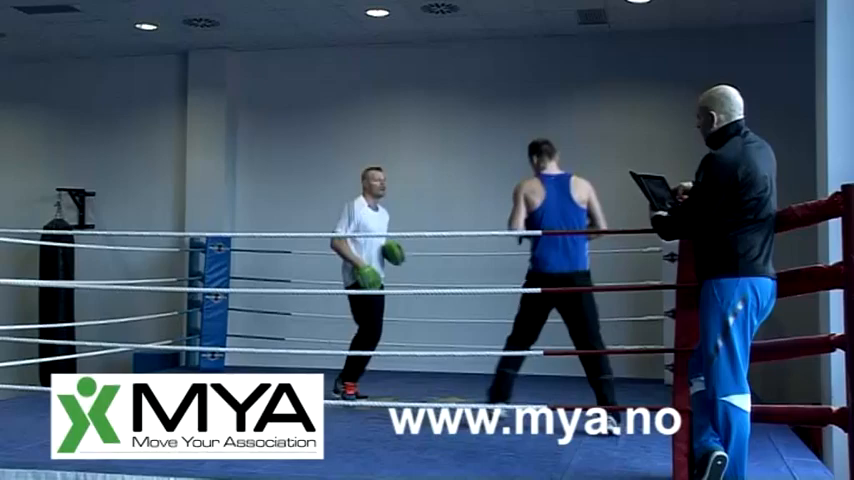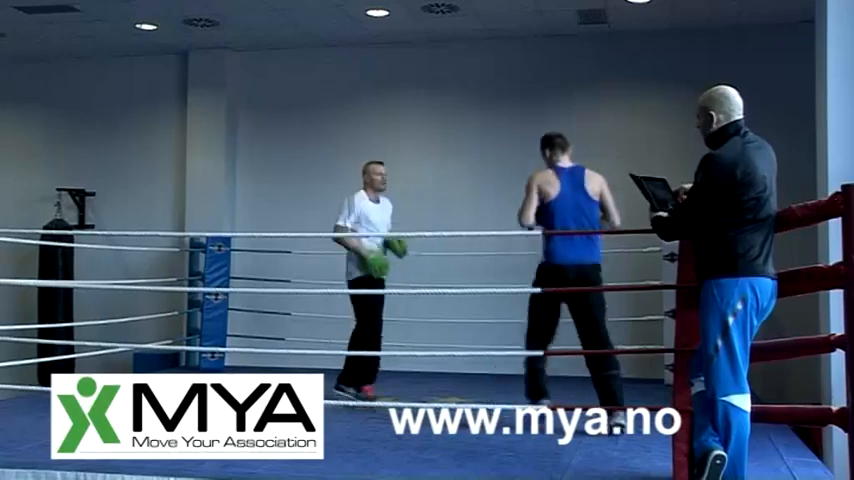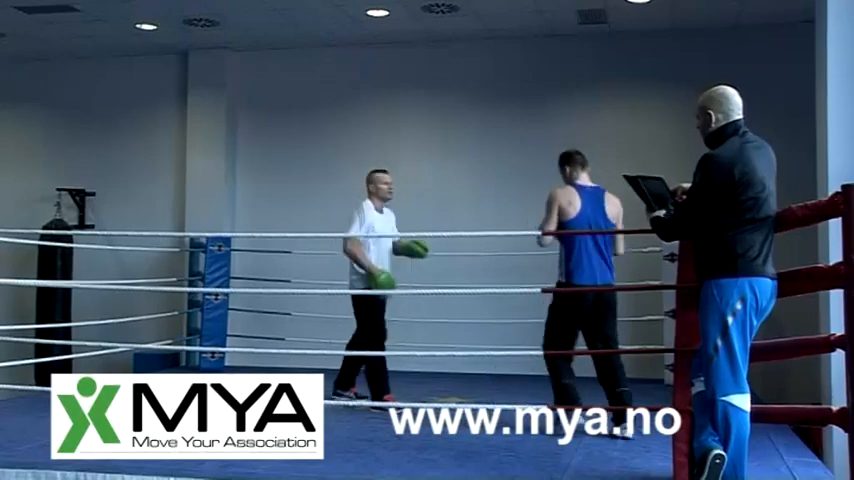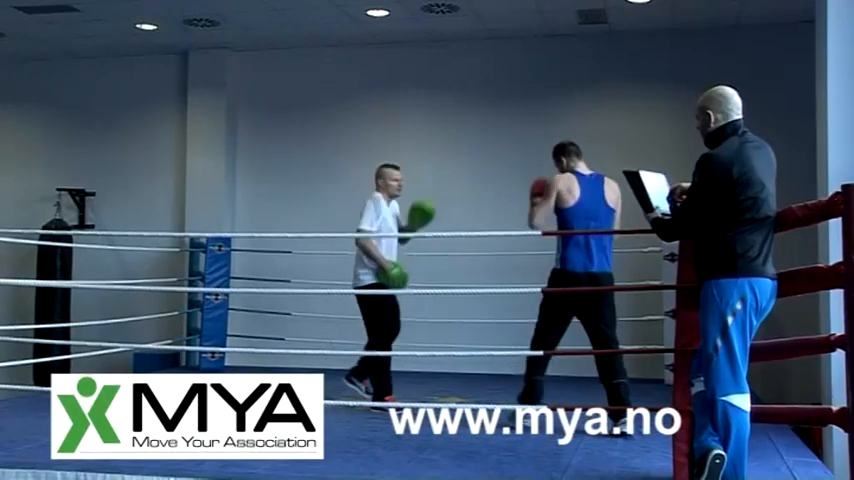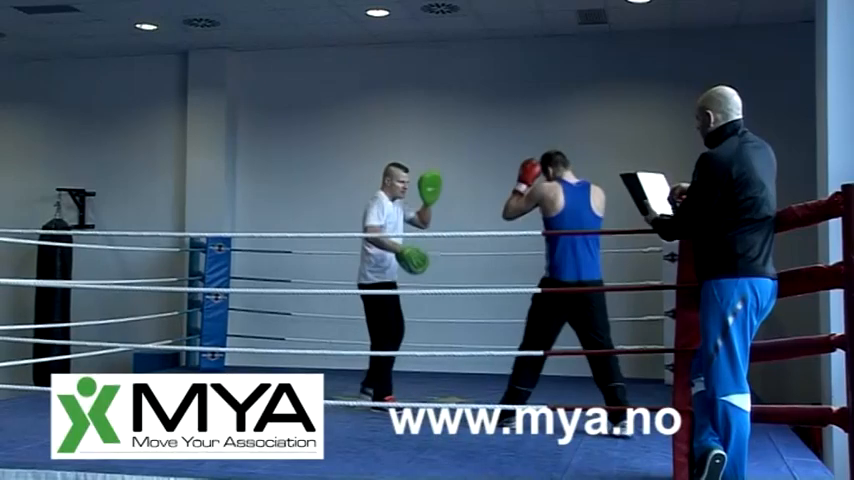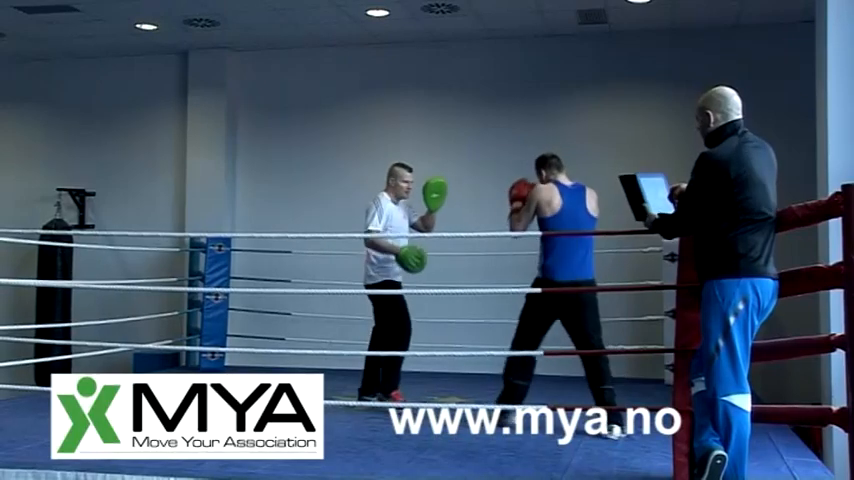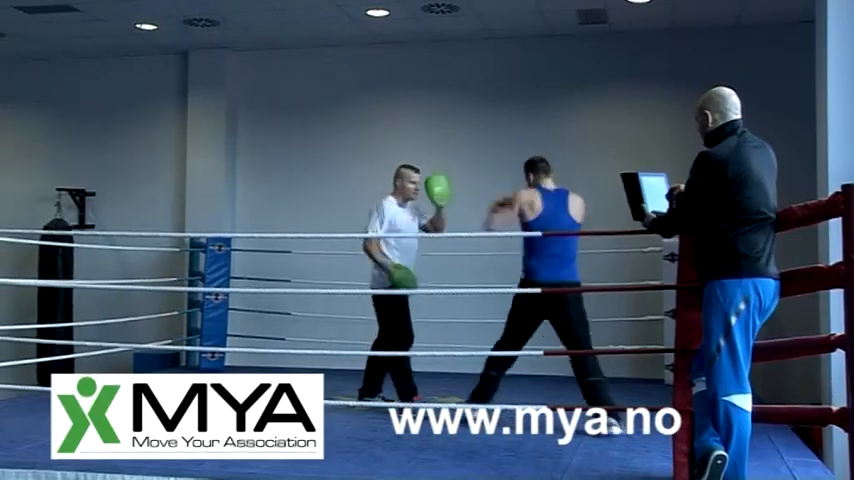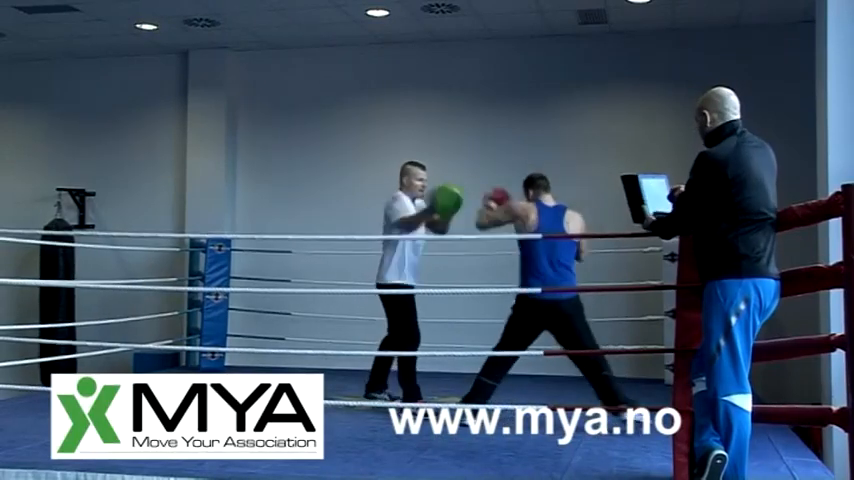
dt=0.2s
person 1, frame 1
left shoulder: (722, 159)
right shoulder: (760, 150)
left elbow: (692, 223)
left wrist: (661, 220)
right wrist: (698, 190)
left hip: (732, 280)
right hip: (758, 278)
left knee: (726, 380)
right knee: (704, 368)
person 1, frame 2
left shoulder: (720, 159)
right shoulder: (761, 150)
left elbow: (691, 224)
left wrist: (661, 221)
right wrist: (697, 192)
left hip: (732, 281)
right hip: (758, 278)
left knee: (726, 381)
right knee: (705, 369)
person 1, frame 3
left shoulder: (718, 160)
right shoulder: (761, 150)
left elbow: (690, 224)
left wrist: (660, 221)
right wrist: (696, 191)
left hip: (732, 281)
right hip: (759, 278)
left knee: (726, 380)
right knee: (706, 369)
right ankle: (710, 448)
person 1, frame 4
left shoulder: (717, 159)
right shoulder: (761, 150)
left elbow: (690, 224)
left wrist: (659, 222)
right wrist: (695, 191)
left hip: (731, 280)
right hip: (758, 278)
left knee: (725, 379)
right knee: (706, 369)
person 1, frame 5
left shoulder: (717, 158)
right shoulder: (761, 150)
left elbow: (690, 224)
left wrist: (659, 221)
right wrist: (694, 192)
left hip: (732, 280)
right hip: (759, 278)
left knee: (726, 380)
right knee: (706, 369)
person 1, frame 6
left shoulder: (716, 159)
right shoulder: (762, 151)
left elbow: (687, 220)
left wrist: (656, 221)
right wrist: (692, 192)
left hip: (733, 281)
right hip: (760, 278)
left knee: (727, 380)
right knee: (706, 369)
person 1, frame 7
left shoulder: (714, 158)
right shoulder: (762, 151)
left elbow: (685, 218)
left wrist: (654, 221)
right wrist: (690, 192)
left hip: (735, 281)
right hip: (762, 278)
left knee: (728, 380)
right knee: (707, 368)
person 1, frame 8
left shoulder: (713, 158)
right shoulder: (761, 151)
left elbow: (686, 219)
left wrist: (655, 224)
right wrist: (690, 194)
left hip: (734, 281)
right hip: (762, 278)
left knee: (728, 380)
right knee: (706, 368)
person 2, frame 1
left shoulder: (526, 188)
right shoulder: (582, 186)
left elbow: (516, 230)
right elbow: (601, 228)
left hip: (543, 277)
right hip: (576, 277)
left knee: (519, 341)
right knee: (591, 344)
left ankle: (498, 402)
right ankle: (610, 412)
person 2, frame 2
left shoulder: (539, 179)
right shoulder: (595, 179)
left elbow: (526, 223)
right elbow: (615, 222)
left hip: (555, 270)
right hip: (588, 270)
left knee: (538, 337)
right knee: (598, 339)
left ankle: (538, 400)
right ankle: (616, 409)
person 2, frame 3
left shoulder: (560, 196)
right shoulder: (613, 202)
left elbow: (543, 240)
right elbow: (619, 249)
left wrist: (548, 229)
left hip: (573, 287)
right hip: (604, 289)
left knee: (557, 351)
right knee: (607, 355)
right ankle: (623, 419)
person 2, frame 4
left shoulder: (559, 183)
right shoulder: (612, 187)
left elbow: (535, 224)
left wrist: (541, 199)
left hip: (569, 277)
right hip: (602, 278)
left knee: (543, 342)
right knee: (607, 346)
left ankle: (527, 407)
right ankle: (622, 416)
person 2, frame 5
left shoulder: (545, 189)
right shoulder: (598, 194)
left elbow: (509, 213)
left wrist: (521, 187)
left hip: (557, 285)
right hip: (591, 286)
left knee: (532, 350)
right knee: (602, 351)
left ankle: (508, 414)
right ankle: (619, 417)
person 2, frame 6
left shoulder: (541, 192)
right shoulder: (591, 195)
left elbow: (517, 229)
left wrist: (516, 207)
left hip: (550, 285)
right hip: (583, 286)
left knee: (523, 348)
right knee: (594, 354)
left ankle: (507, 410)
right ankle: (613, 420)
person 2, frame 7
left shoulder: (524, 197)
right shoulder: (576, 201)
left elbow: (490, 225)
left wrist: (499, 208)
left hip: (534, 291)
right hip: (567, 291)
left knee: (505, 350)
right knee: (583, 356)
left ankle: (476, 406)
right ankle: (605, 414)
person 2, frame 8
left shoulder: (521, 209)
right shoulder: (575, 218)
left elbow: (482, 223)
left wrist: (490, 205)
left hip: (531, 303)
right hip: (566, 303)
left knee: (501, 357)
right knee: (592, 360)
right ankle: (625, 410)
person 3, frame 1
left shoulder: (384, 213)
right shoulder: (353, 208)
right elbow: (337, 242)
left wrist: (391, 251)
right wrist: (357, 263)
left hip: (376, 281)
right hip: (358, 280)
left knee: (372, 332)
right knee: (368, 330)
left ankle: (346, 382)
right ankle: (346, 382)
person 3, frame 2
left shoulder: (387, 205)
right shoulder: (355, 201)
right elbow: (339, 233)
left wrist: (393, 243)
right wrist: (363, 251)
left hip: (376, 274)
right hip: (361, 275)
left knee: (365, 328)
right knee: (371, 327)
left ankle: (346, 382)
right ankle: (364, 386)
person 3, frame 3
left shoulder: (389, 214)
right shoulder: (363, 212)
left elbow: (392, 244)
right elbow: (350, 246)
left wrist: (408, 247)
right wrist: (373, 270)
left hip: (377, 286)
right hip: (364, 286)
left knee: (363, 337)
right knee: (375, 336)
left ankle: (343, 386)
right ankle: (381, 395)
person 3, frame 4
left shoulder: (391, 206)
right shoulder: (374, 203)
left elbow: (401, 235)
right elbow: (364, 239)
left wrist: (417, 221)
right wrist: (385, 263)
left hip: (382, 281)
right hip: (370, 281)
left knee: (391, 328)
right knee: (381, 336)
left ankle: (358, 375)
right ankle: (382, 396)
person 3, frame 5
left shoulder: (397, 205)
right shoulder: (378, 202)
left elbow: (422, 222)
right elbow: (370, 234)
left wrist: (428, 200)
right wrist: (399, 248)
left hip: (387, 279)
right hip: (375, 280)
left knee: (393, 332)
right knee: (386, 335)
left ankle: (372, 384)
right ankle: (383, 395)
person 3, frame 6
left shoulder: (403, 206)
right shoulder: (380, 204)
left elbow: (426, 226)
right elbow: (371, 237)
left wrist: (433, 206)
right wrist: (397, 251)
left hip: (390, 279)
right hip: (381, 279)
left knee: (383, 335)
right knee: (399, 331)
left ankle: (369, 391)
right ankle: (390, 392)
person 3, frame 7
left shoulder: (413, 209)
right shoulder: (384, 208)
left elbow: (435, 228)
right elbow: (369, 244)
left wrist: (439, 206)
right wrist: (388, 265)
left hip: (396, 284)
right hip: (387, 285)
left knee: (387, 338)
right knee: (401, 337)
left ankle: (370, 392)
right ankle: (409, 397)
person 3, frame 8
left shoulder: (418, 203)
right shoulder: (398, 202)
left elbow: (439, 229)
right elbow: (409, 224)
left wrist: (442, 214)
right wrist: (430, 213)
left hip: (404, 281)
right hip: (394, 282)
left knee: (395, 336)
right knee: (408, 337)
left ankle: (376, 389)
right ankle: (411, 400)
